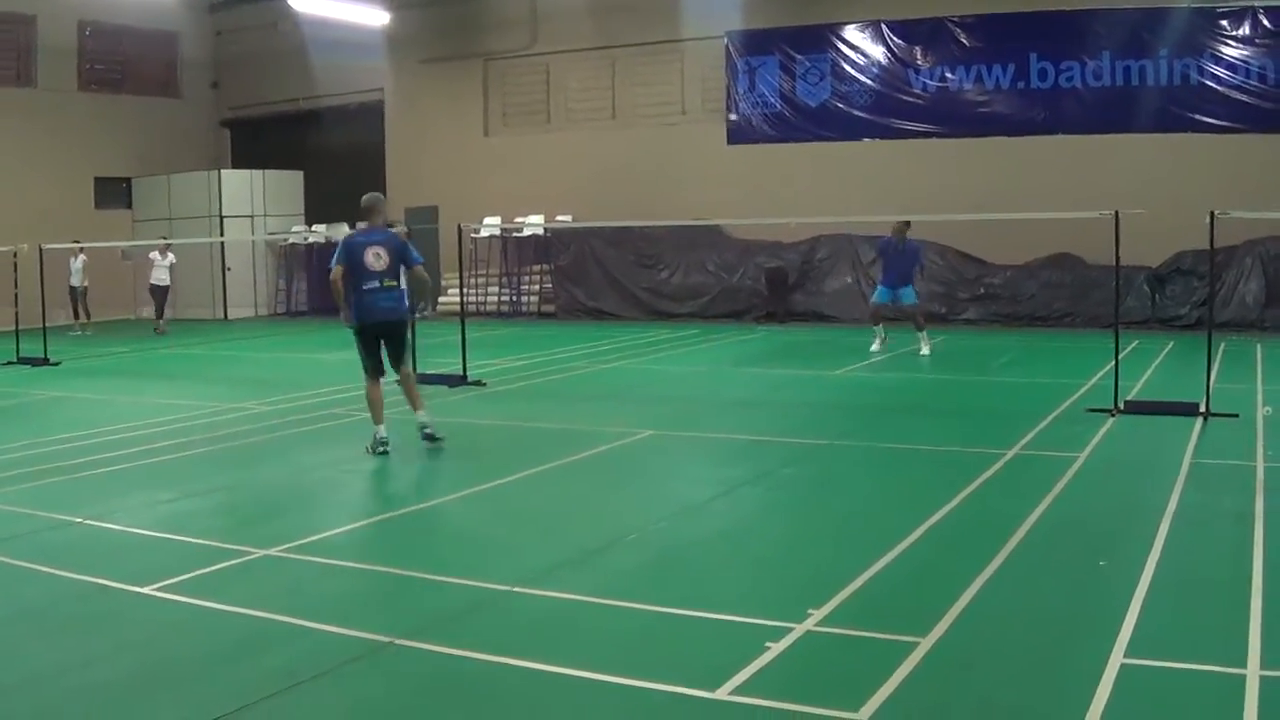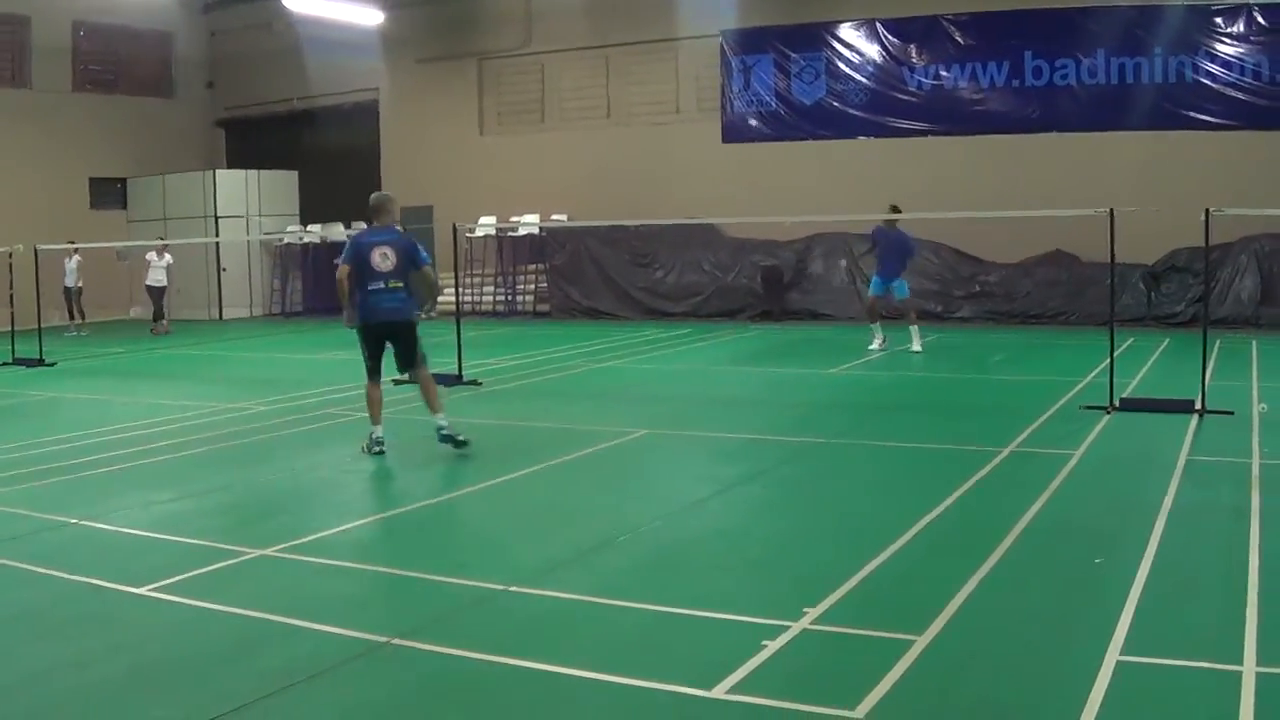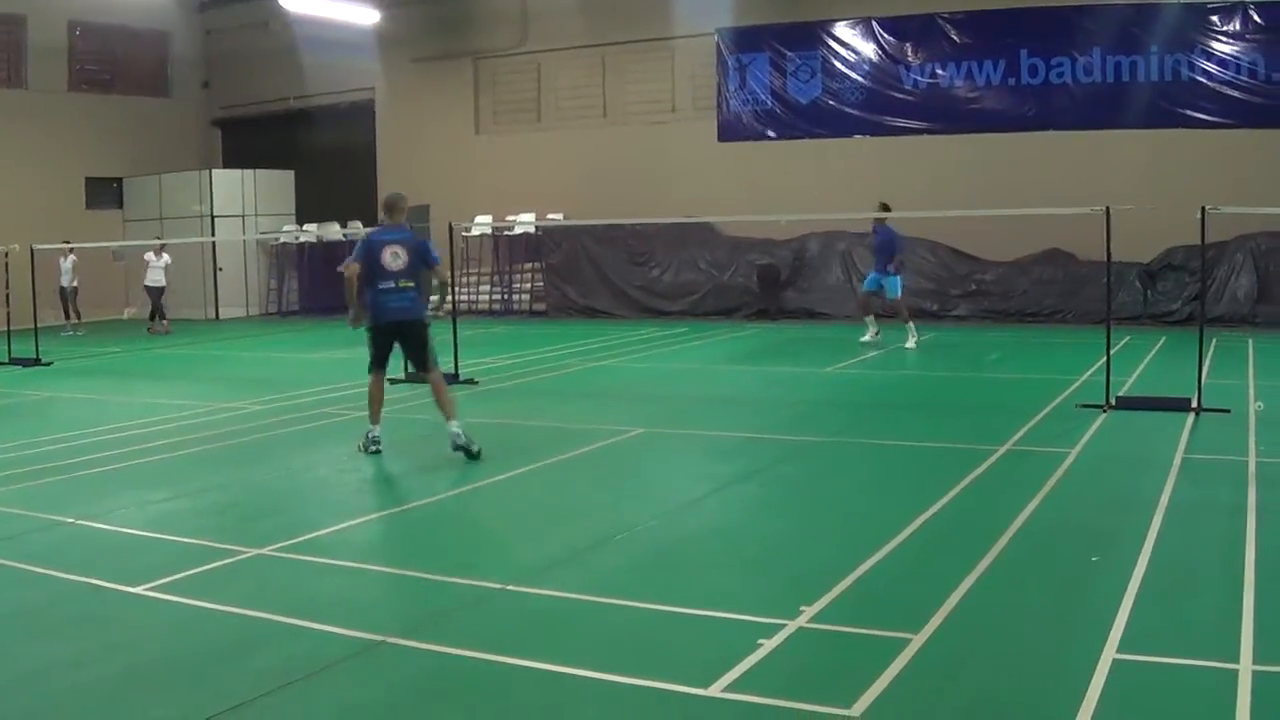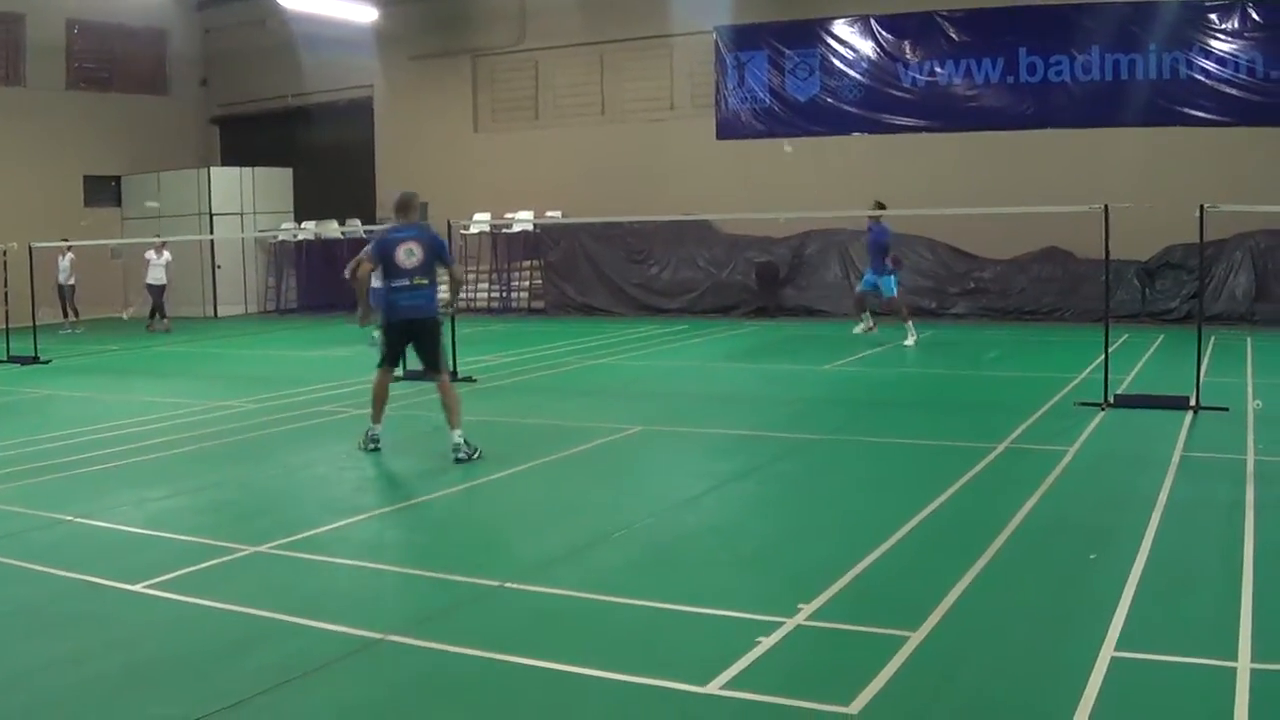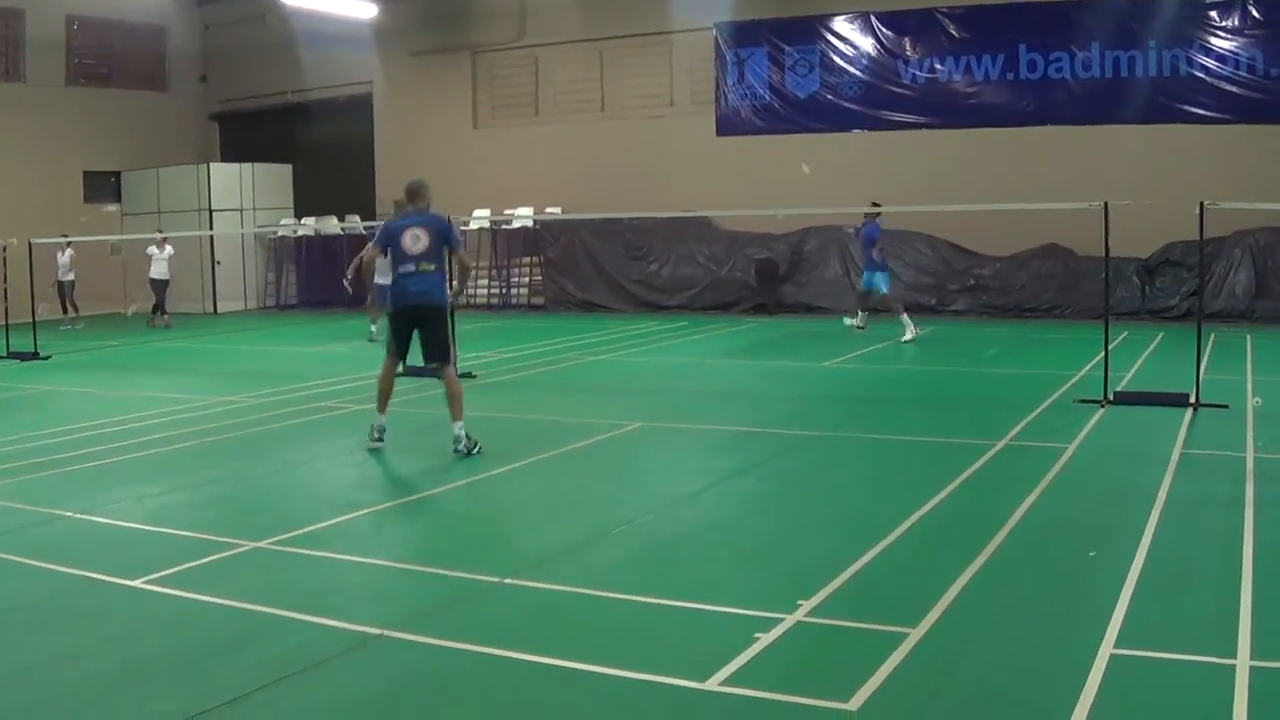
dt=0.1s
person 1, frame 1
left shoulder: (349, 242)
right shoulder: (397, 240)
left elbow: (335, 278)
right elbow: (422, 278)
left wrist: (345, 309)
left hip: (365, 317)
right hip: (396, 314)
left knee: (372, 377)
right knee: (404, 369)
left ankle: (381, 436)
right ankle: (423, 423)
person 1, frame 2
left shoulder: (357, 241)
right shoulder: (406, 241)
left elbow: (342, 277)
right elbow: (431, 278)
left wrist: (348, 309)
right wrist: (427, 304)
left hip: (370, 319)
right hip: (403, 315)
left knee: (373, 378)
right knee: (421, 372)
left ankle: (377, 437)
right ankle: (443, 426)
person 1, frame 3
left shoulder: (370, 240)
right shoulder: (418, 240)
left elbow: (350, 275)
right elbow: (442, 278)
left wrist: (355, 308)
left hip: (380, 317)
right hip: (413, 316)
left knee: (377, 374)
right knee: (433, 374)
left ankle: (373, 436)
right ankle: (456, 434)
person 1, frame 4
left shoulder: (383, 239)
right shoulder: (432, 237)
left elbow: (363, 273)
right elbow: (457, 276)
left wrist: (364, 307)
right wrist: (451, 301)
left hip: (394, 315)
right hip: (426, 315)
left knee: (385, 372)
right knee: (442, 377)
left ankle: (374, 434)
right ankle: (458, 442)
person 1, frame 5
left shoulder: (391, 226)
right shoulder: (441, 224)
left elbow: (368, 258)
right elbow: (464, 262)
right wrist: (460, 287)
left hip: (401, 302)
right hip: (434, 301)
left knee: (391, 363)
right knee: (446, 368)
left ankle: (379, 426)
right ankle: (459, 435)
